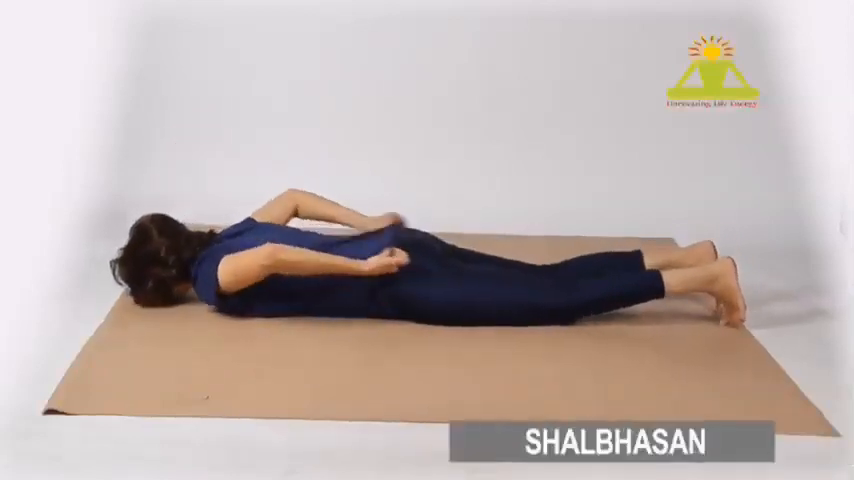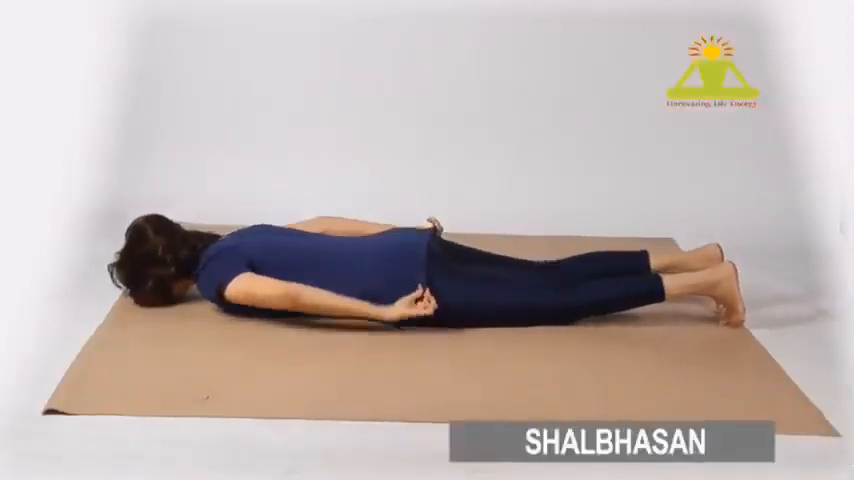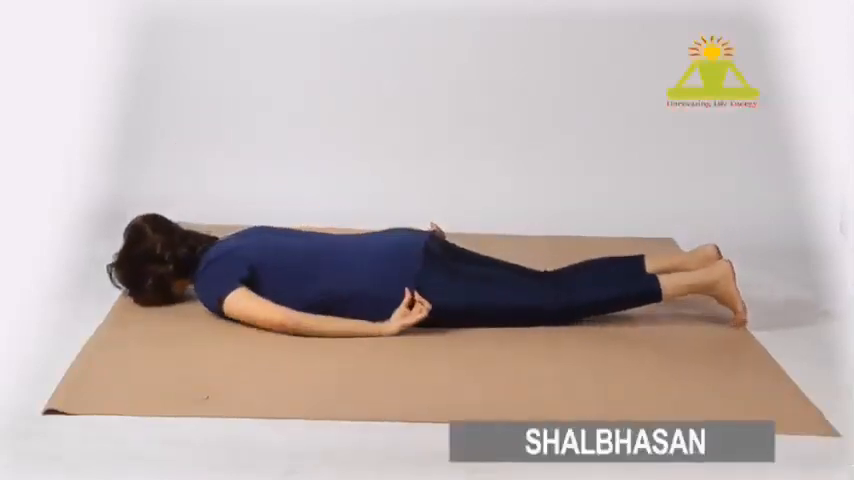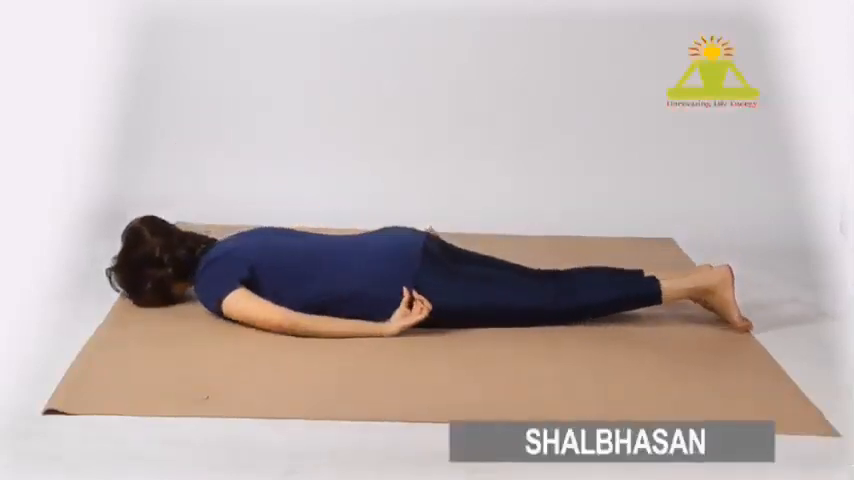
dt=0.4s
person 1, frame 1
left shoulder: (213, 278)
right shoulder: (229, 238)
left elbow: (273, 257)
right elbow: (295, 197)
left wrist: (364, 266)
right wrist: (374, 226)
left hip: (402, 285)
right hip: (402, 254)
left knee: (557, 302)
right knee: (552, 281)
left ankle: (708, 277)
right ankle: (689, 255)
person 1, frame 2
left shoulder: (214, 277)
right shoulder: (236, 240)
left elbow: (291, 296)
right elbow: (323, 225)
left wrist: (387, 314)
left hip: (408, 288)
right hip: (411, 250)
left knee: (558, 304)
right knee: (550, 279)
left ankle: (710, 279)
right ankle: (693, 258)
person 1, frame 3
left shoulder: (212, 282)
right shoulder: (237, 242)
left elbow: (287, 321)
left wrist: (385, 328)
left hip: (404, 285)
right hip: (406, 249)
left knee: (556, 301)
right knee: (550, 283)
left ankle: (704, 279)
right ankle: (689, 260)
person 1, frame 4
left shoulder: (211, 284)
right shoulder: (232, 245)
left elbow: (290, 323)
left wrist: (388, 329)
left hip: (400, 281)
right hip: (404, 247)
left knee: (554, 301)
right knee: (547, 285)
left ankle: (701, 282)
right ankle: (689, 281)
